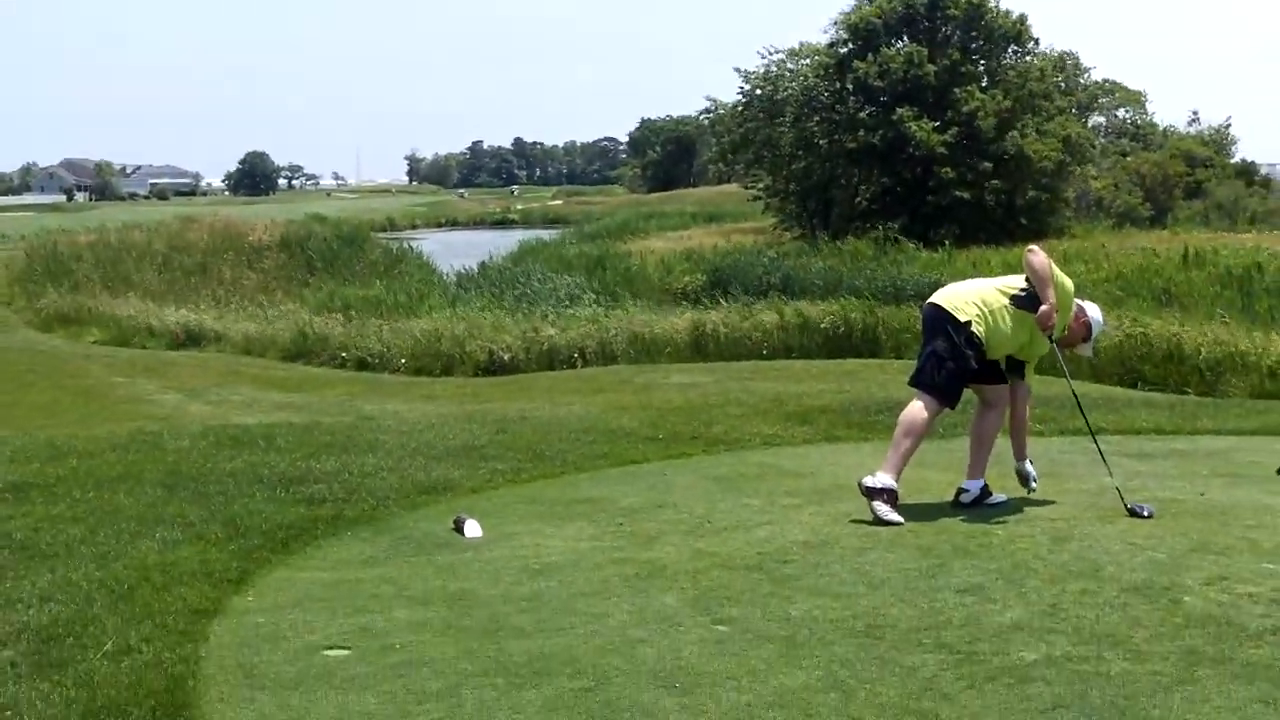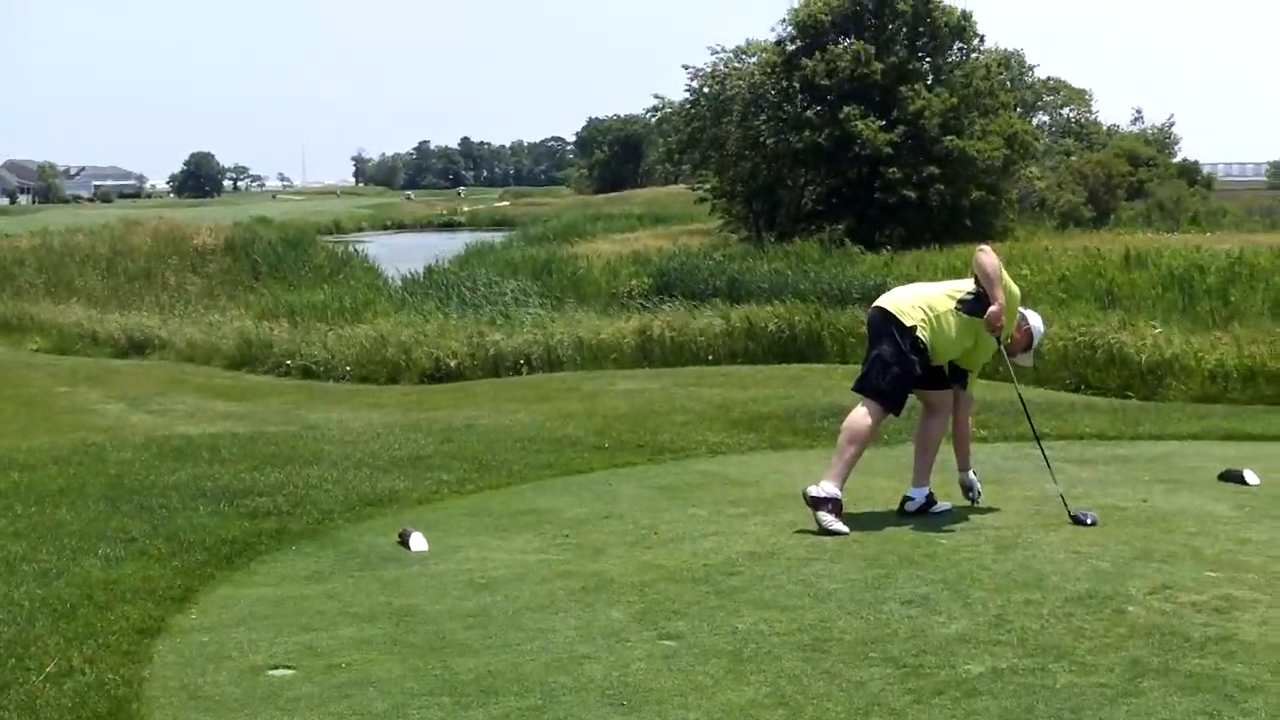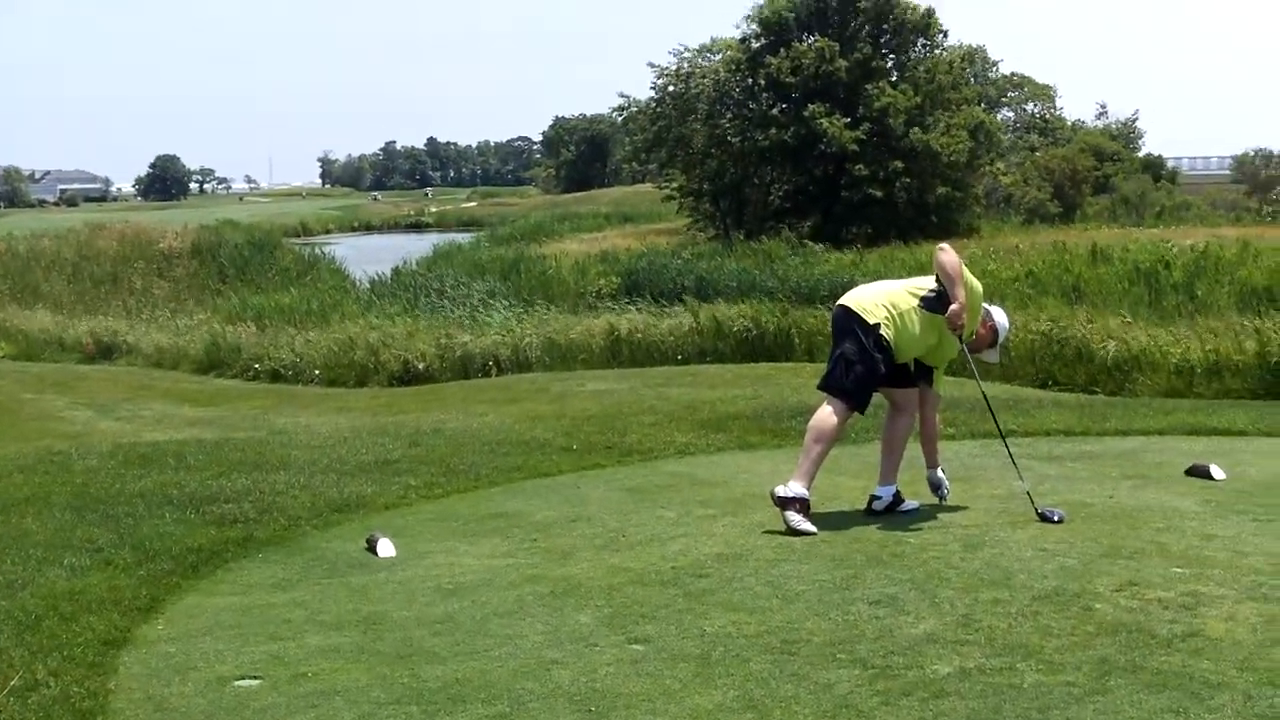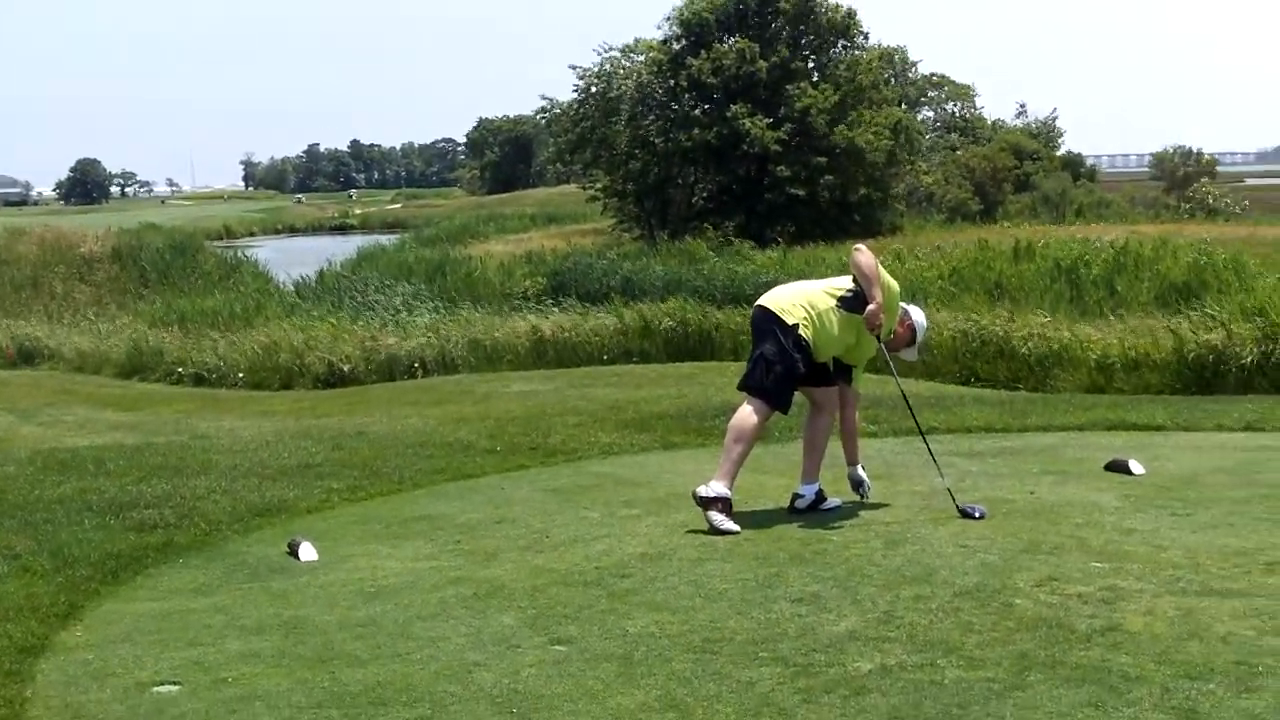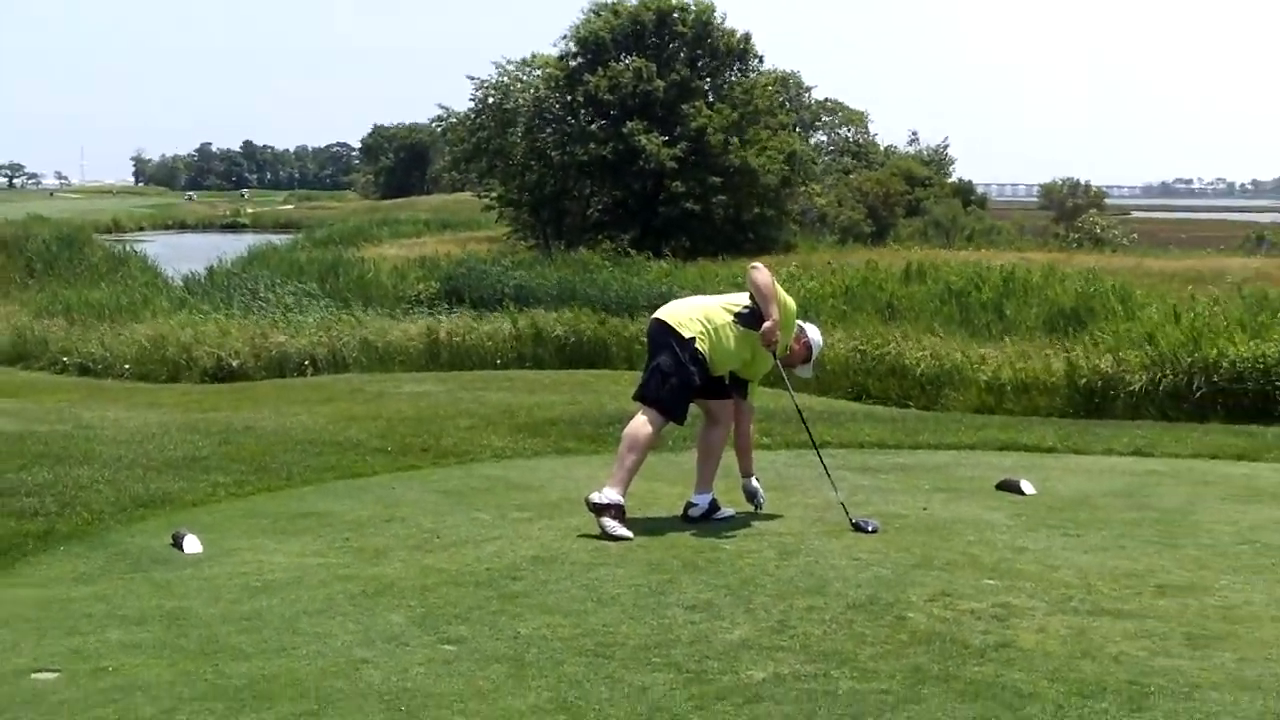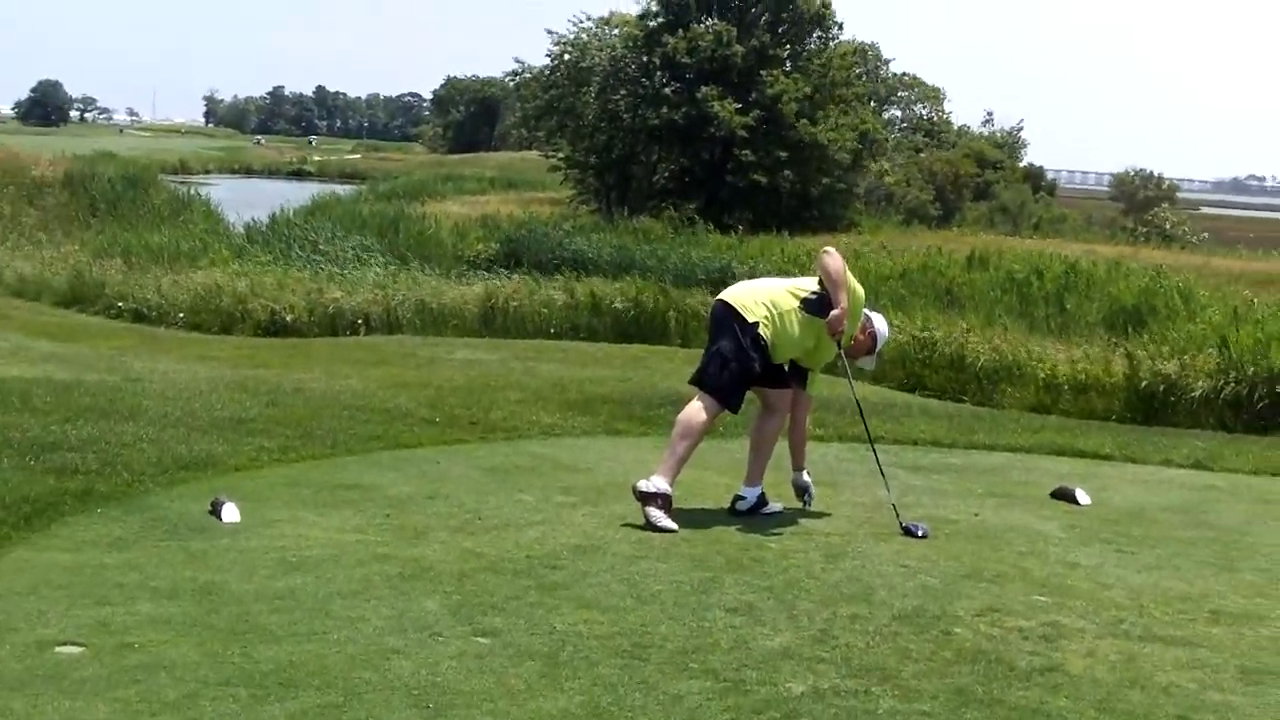
dt=0.4s
person 1, frame 1
left shoulder: (1033, 344)
right shoulder: (1064, 292)
left elbow: (1019, 403)
right elbow: (1032, 252)
left wrist: (1022, 462)
right wrist: (1048, 303)
right hip: (957, 313)
left knee: (997, 397)
right knee: (932, 399)
left ankle: (972, 487)
right ankle: (882, 484)
person 1, frame 2
left shoulder: (978, 349)
right shoulder: (1011, 296)
left elbow: (960, 412)
right elbow: (983, 252)
left wrist: (965, 471)
right wrist: (998, 304)
right hip: (902, 318)
left knee: (942, 403)
right knee: (876, 406)
left ankle: (917, 496)
right ankle: (827, 493)
person 1, frame 3
left shoulder: (943, 347)
right shoulder: (973, 293)
left elbow: (927, 410)
right elbow: (943, 251)
left wrist: (934, 469)
right wrist: (958, 302)
right hip: (866, 316)
left knee: (907, 402)
right knee: (841, 404)
left ankle: (885, 494)
right ankle: (794, 492)
person 1, frame 4
left shoulder: (863, 345)
right shoulder: (891, 295)
left elbow: (847, 409)
right elbow: (859, 251)
left wrist: (854, 467)
right wrist: (875, 302)
right hip: (785, 315)
left knee: (827, 401)
right knee: (761, 404)
left ankle: (808, 492)
right ankle: (716, 492)
person 1, frame 5
left shoulder: (758, 361)
right shoulder: (787, 311)
left elbow: (742, 424)
right elbow: (756, 269)
left wrist: (748, 478)
right wrist: (772, 320)
right hip: (682, 329)
left knee: (723, 413)
right knee: (656, 415)
left ankle: (701, 502)
right ankle: (609, 500)
person 1, frame 6
left shoulder: (819, 350)
right shoulder: (855, 299)
left elbow: (798, 415)
right elbow: (828, 254)
left wrist: (799, 473)
right wrist: (841, 307)
right hip: (746, 314)
left knee: (780, 403)
right knee: (711, 401)
left ankle: (749, 495)
right ankle: (657, 488)
